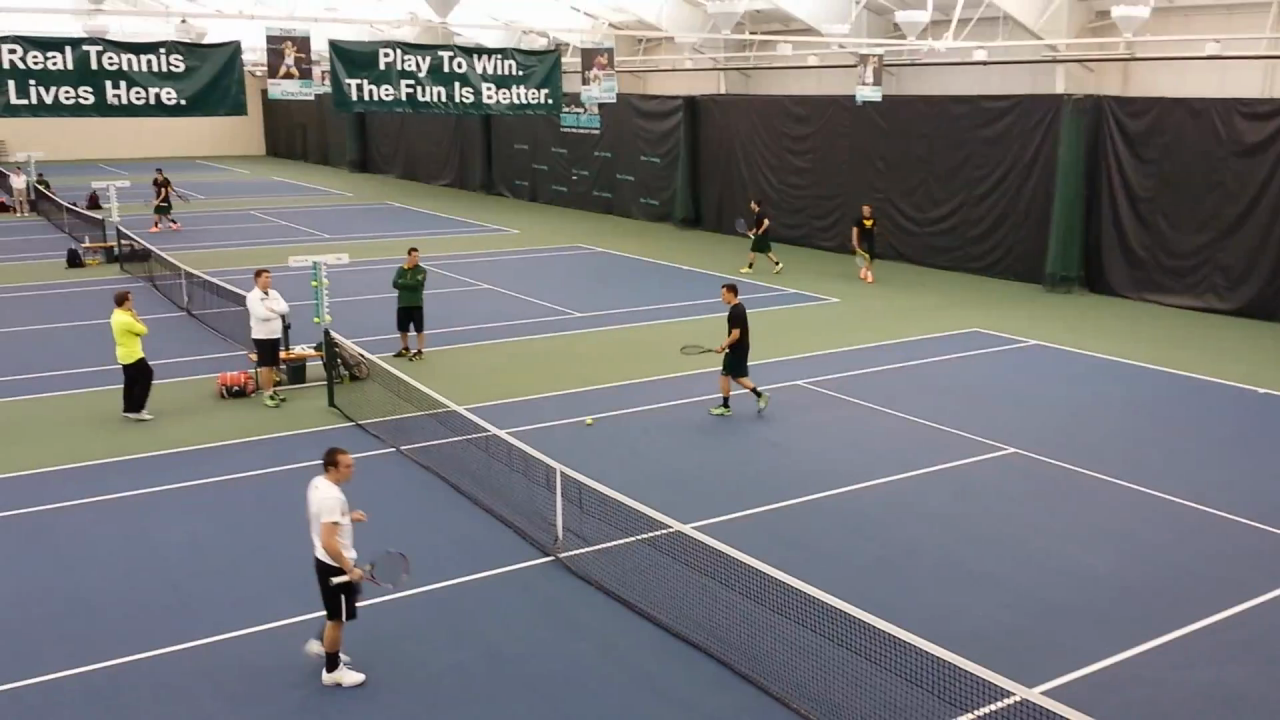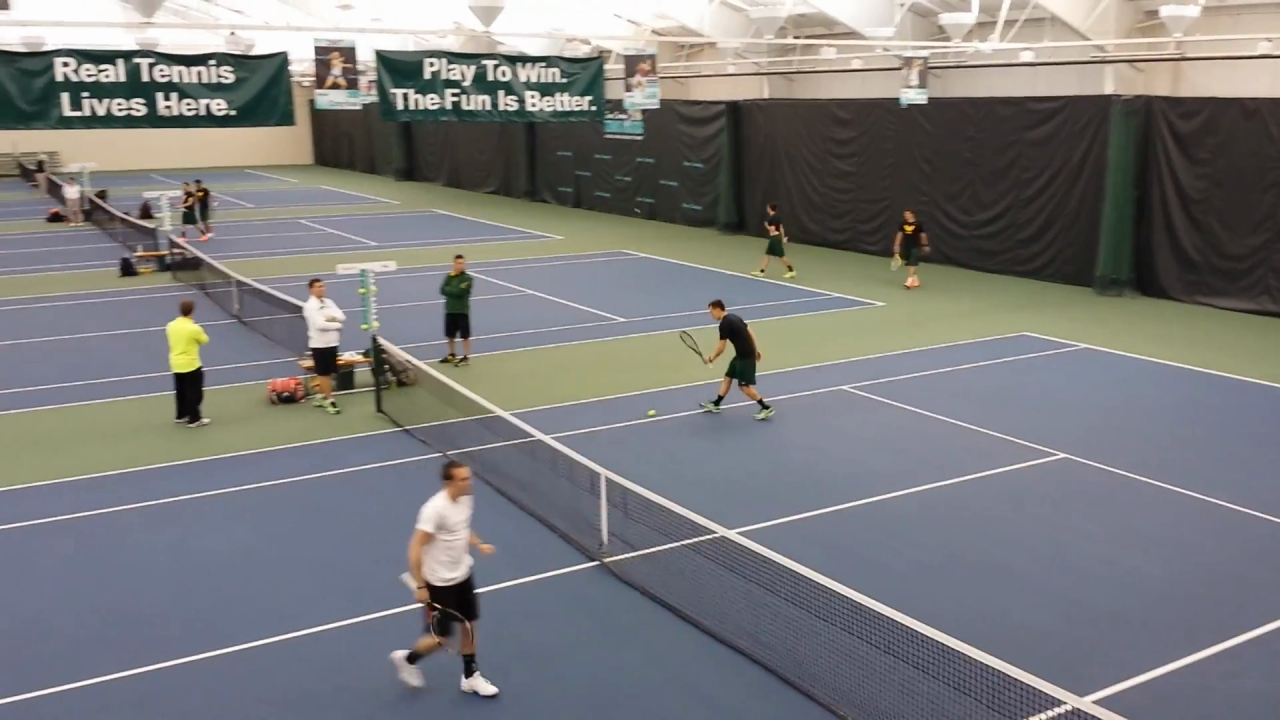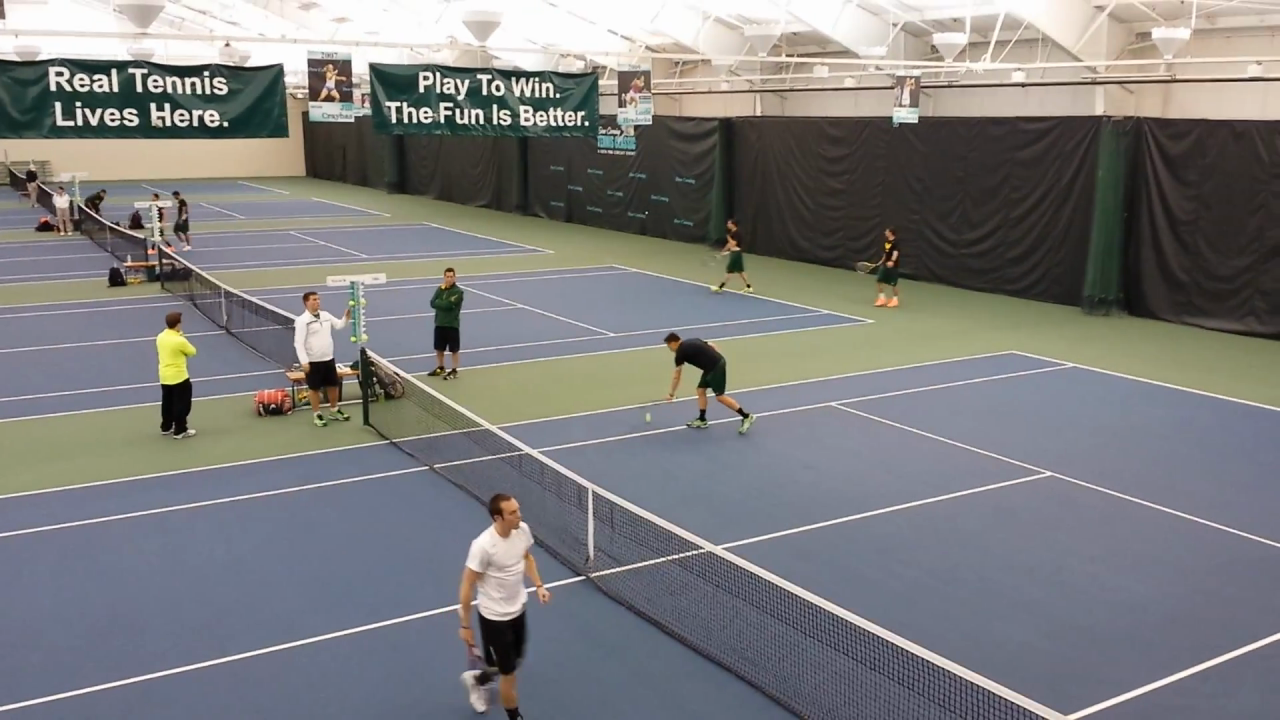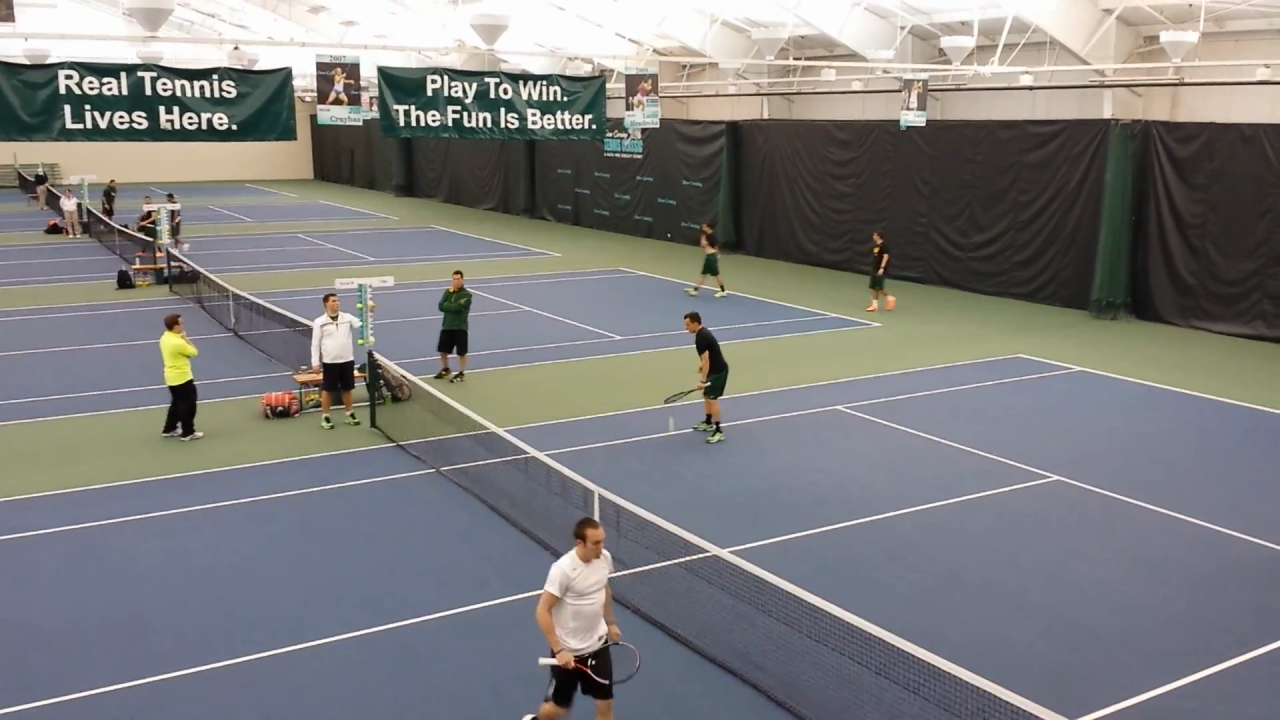
dt=0.5s
person 1, frame 1
left shoulder: (318, 483)
right shoulder: (332, 497)
right elbow: (328, 542)
left wrist: (348, 516)
right wrist: (350, 569)
left hip: (326, 560)
right hip: (334, 564)
left knee: (337, 604)
right knee: (338, 619)
left ankle: (320, 645)
right ankle: (332, 670)
person 1, frame 2
left shoulder: (466, 499)
right shoulder: (435, 509)
right elbow: (415, 549)
left wrist: (478, 544)
right wrist: (421, 587)
left hip: (463, 576)
right hip: (440, 583)
left knee: (468, 627)
right knee: (440, 637)
left ankle: (471, 676)
right ankle: (406, 659)
person 1, frame 3
left shoulder: (522, 530)
right shoulder: (483, 546)
right elbow: (466, 587)
left wrist: (538, 585)
right wrist: (465, 625)
left hip: (518, 610)
right hip: (494, 617)
left knee: (506, 662)
right knee: (509, 673)
left ankle: (476, 679)
person 1, frame 4
left shoulder: (605, 558)
right shoulder: (563, 569)
right elbow: (542, 612)
left wrist: (611, 623)
right wrist: (560, 650)
left hip: (598, 644)
right hip: (568, 651)
